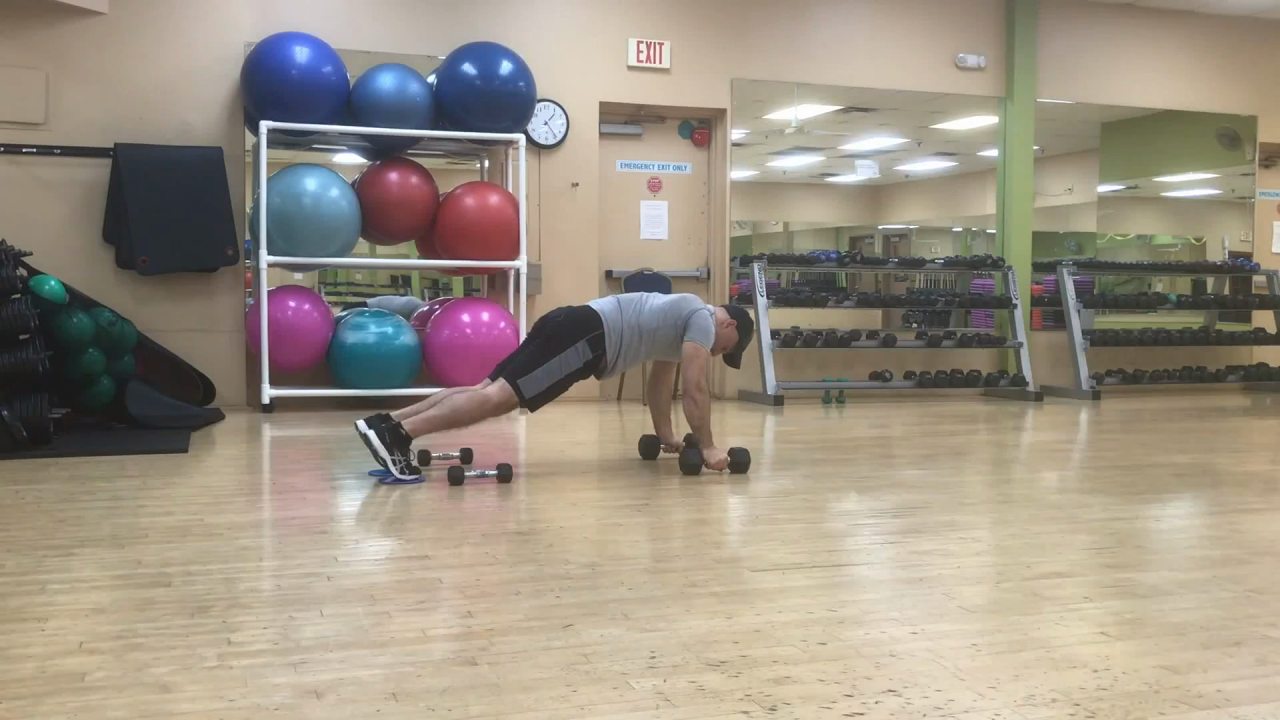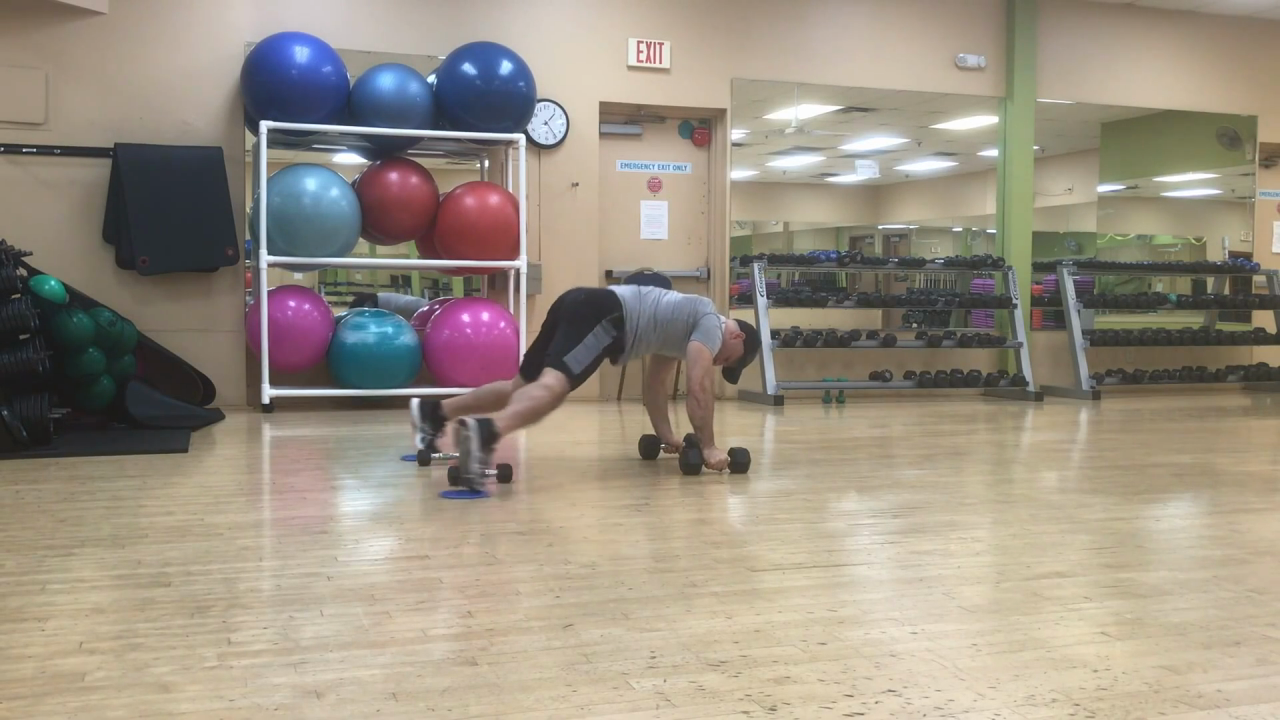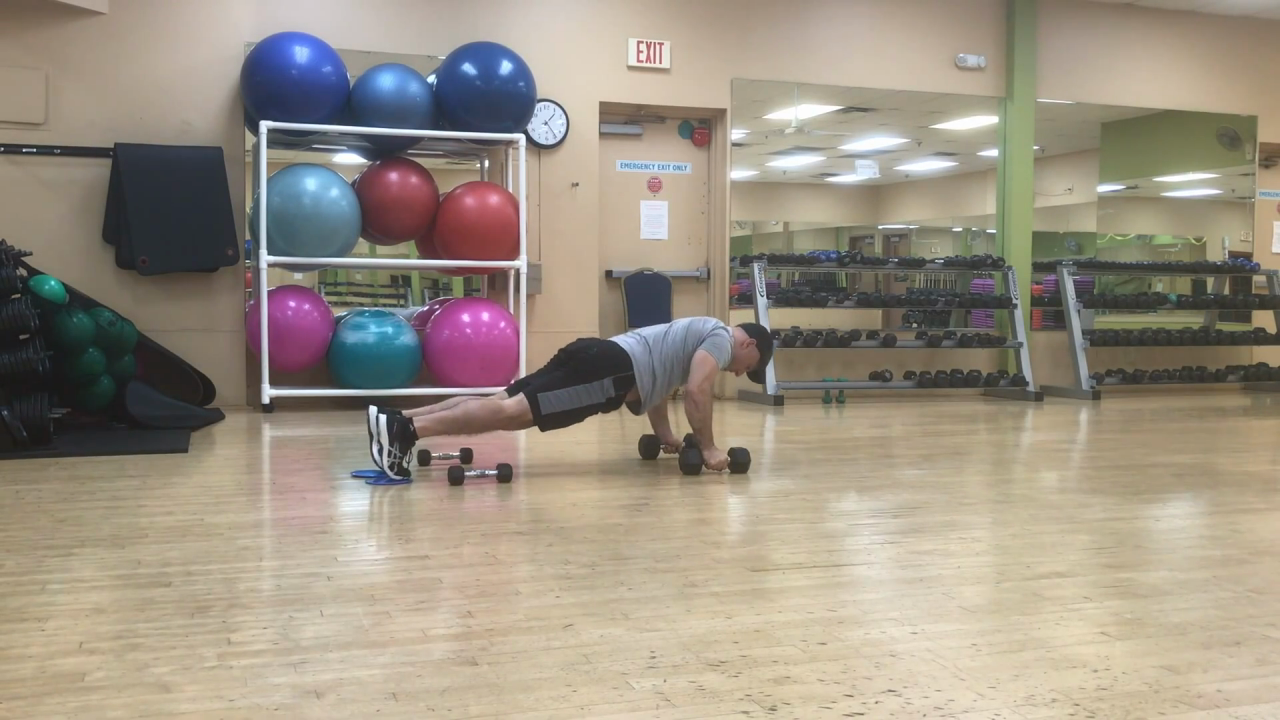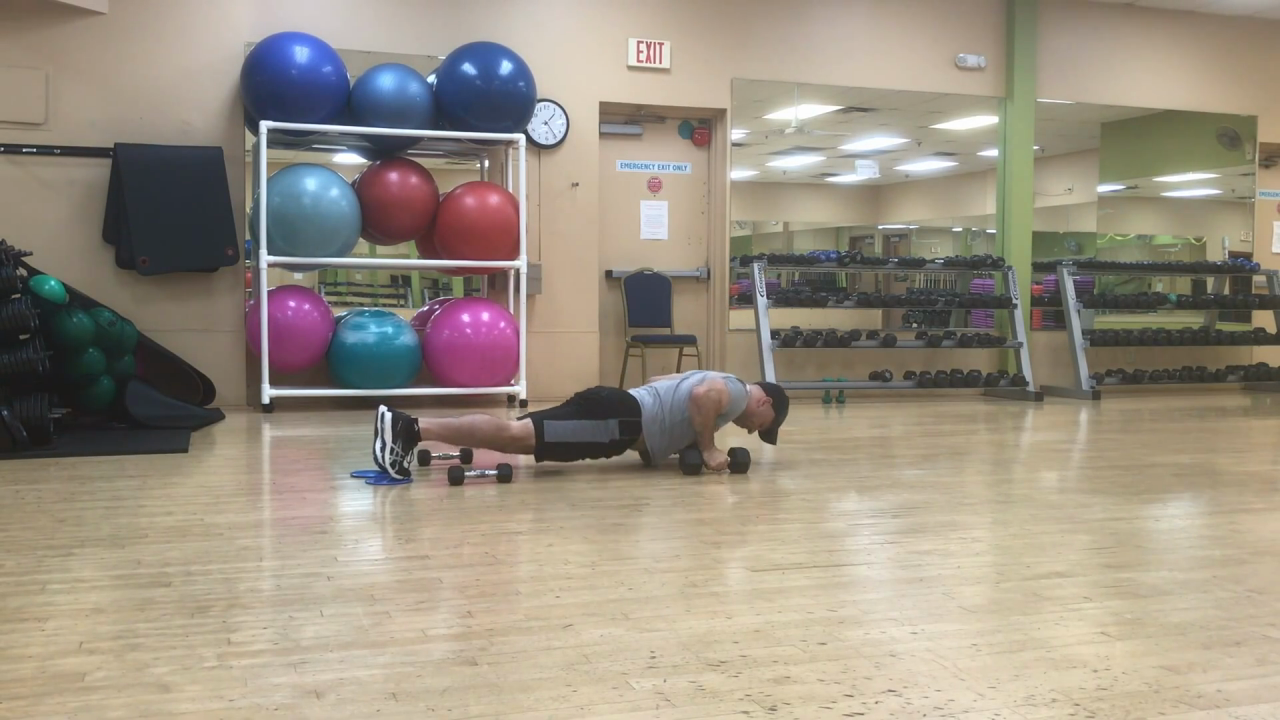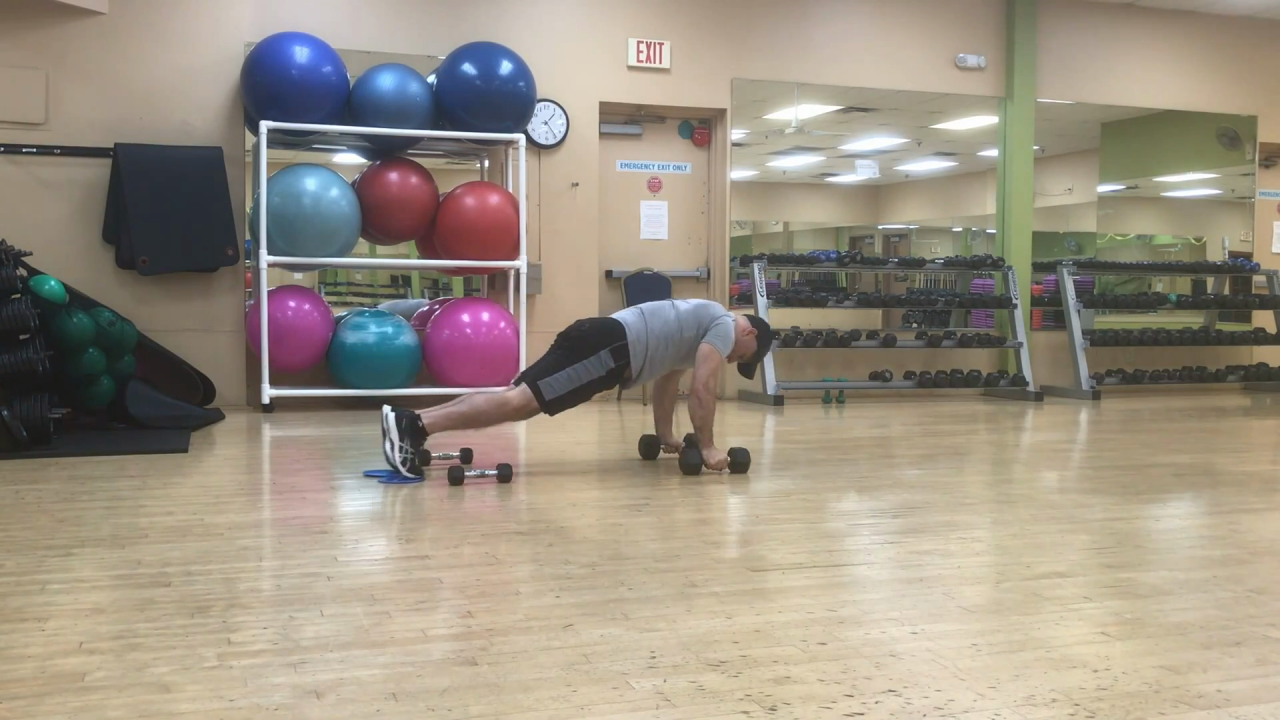
dt=1s
person 1, frame 1
left shoulder: (681, 319)
right shoulder: (702, 320)
left elbow: (660, 380)
right elbow: (694, 388)
left wrist: (666, 436)
right wrist: (707, 446)
left hip: (579, 330)
right hip: (585, 336)
left knee: (488, 389)
right knee: (498, 397)
left ankle: (386, 424)
right ankle: (398, 433)
person 1, frame 2
left shoulder: (681, 332)
right shoulder: (711, 326)
left elbow: (655, 384)
right elbow: (698, 389)
left wrist: (667, 436)
right wrist: (708, 447)
left hip: (581, 306)
right hip: (603, 316)
left knee: (525, 385)
right knee: (551, 385)
left ankle: (435, 413)
right ankle: (486, 430)
person 1, frame 3
left shoulder: (701, 334)
right shoulder: (721, 339)
left elbow: (656, 376)
right elbow: (696, 391)
left wrist: (665, 436)
right wrist: (708, 448)
left hip: (600, 358)
right hip: (611, 371)
left knee: (501, 402)
right knee: (512, 413)
left ankle: (398, 419)
right ankle: (406, 428)
person 1, frame 4
left shoulder: (718, 386)
right shoulder: (737, 393)
left elbow: (656, 379)
right elbow: (702, 397)
left wrist: (672, 433)
right wrist: (707, 449)
left hip: (619, 410)
right hip: (623, 420)
left knee: (516, 431)
right knee: (517, 435)
left ankle: (407, 425)
right ankle: (412, 428)
person 1, frame 5
left shoulder: (702, 325)
right shoulder: (724, 327)
left elbow: (667, 379)
right elbow: (702, 389)
left wrist: (666, 436)
right wrist: (707, 447)
left hip: (605, 340)
right hip: (612, 347)
left knee: (514, 397)
right knee: (518, 402)
left ankle: (411, 420)
right ankle: (414, 425)
